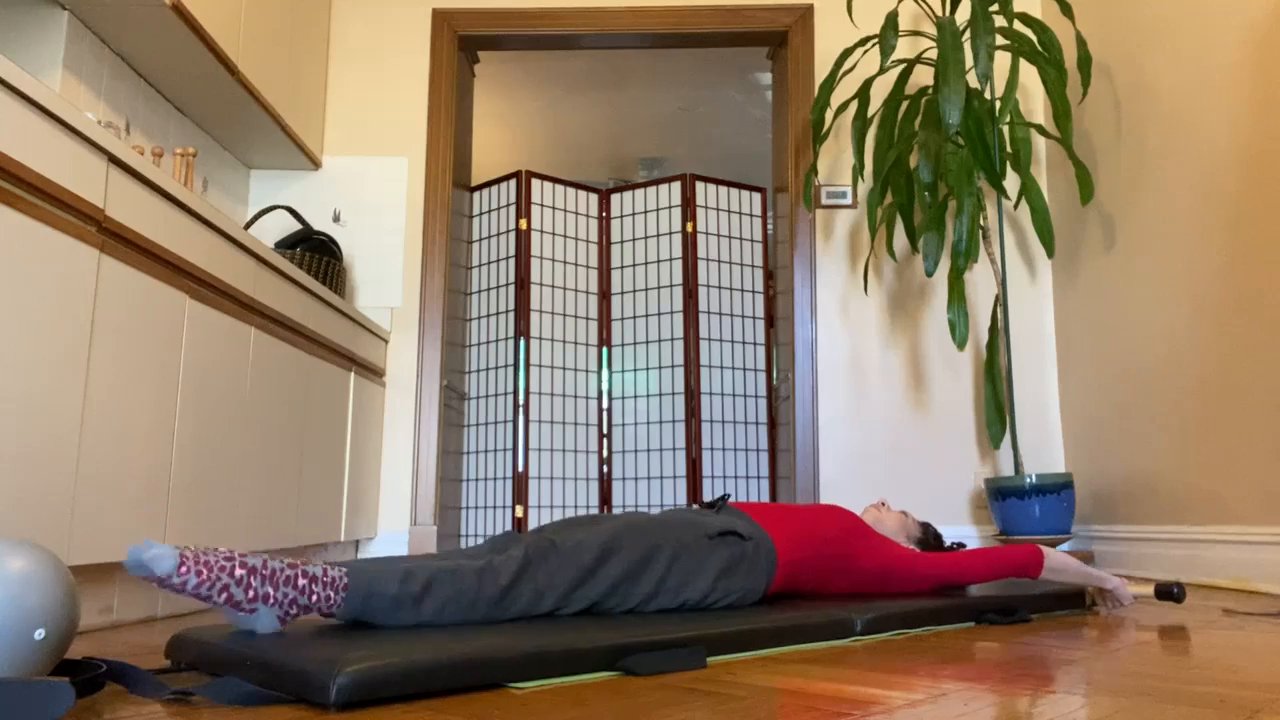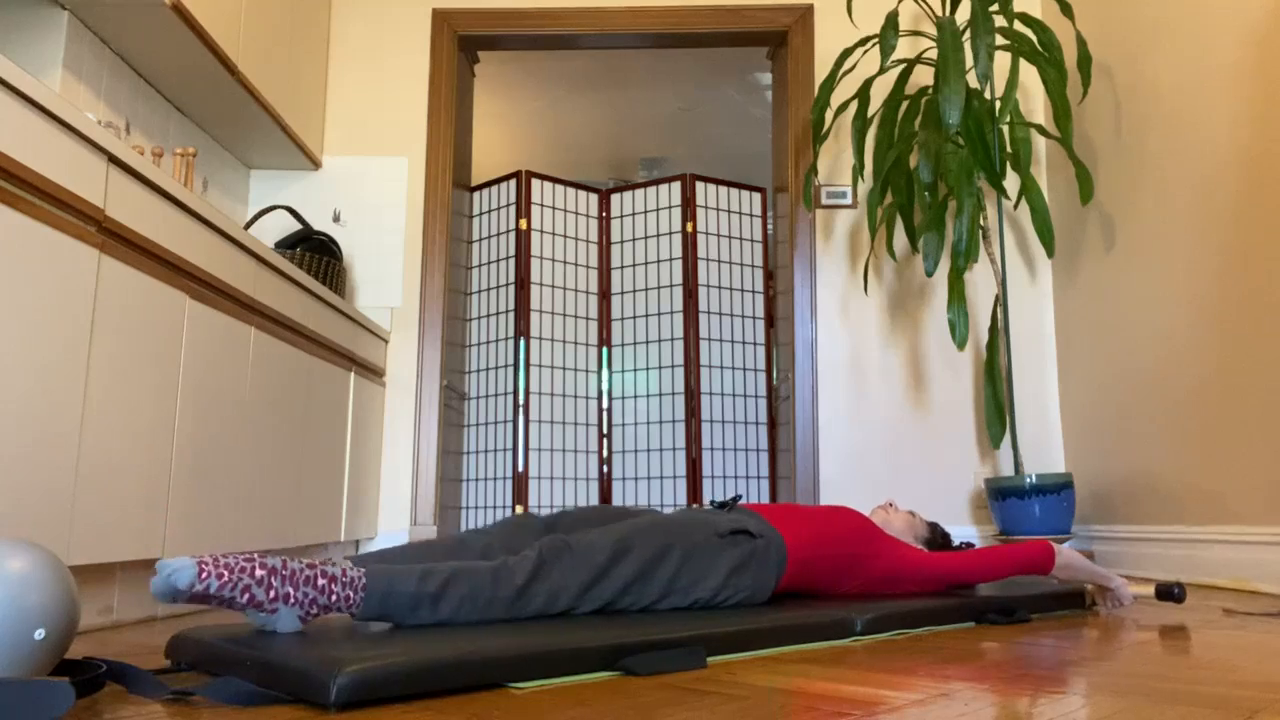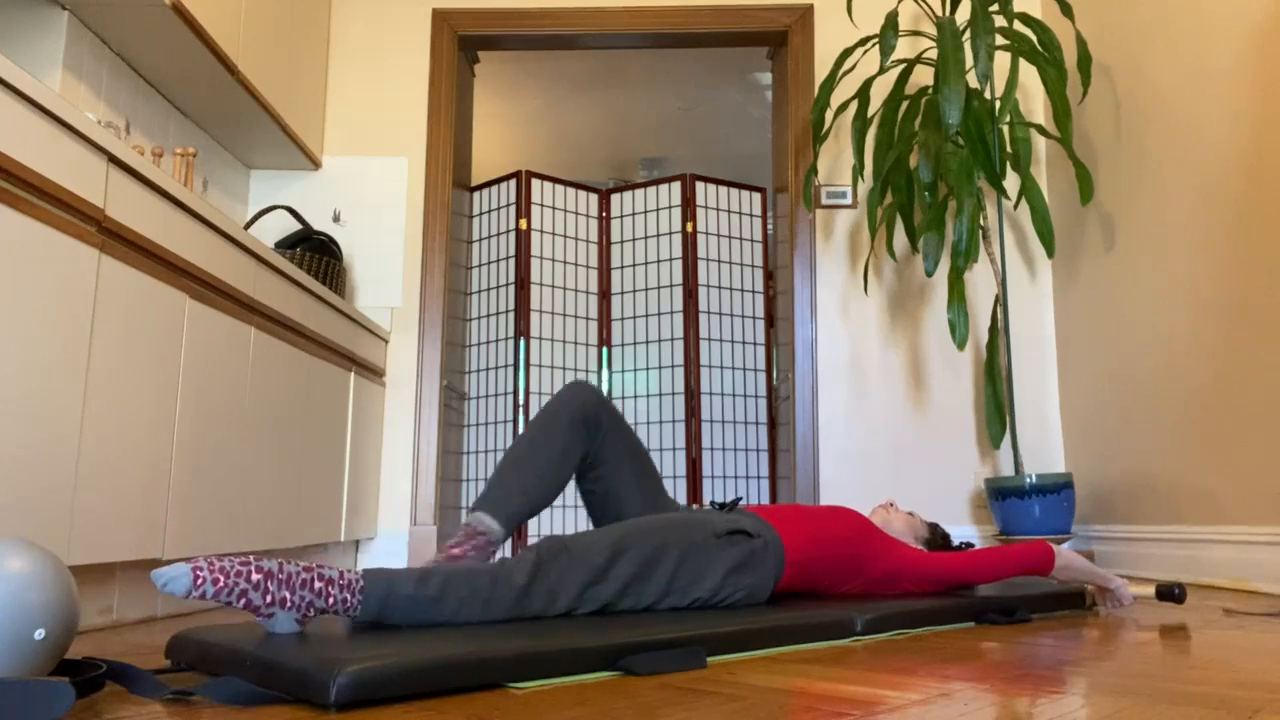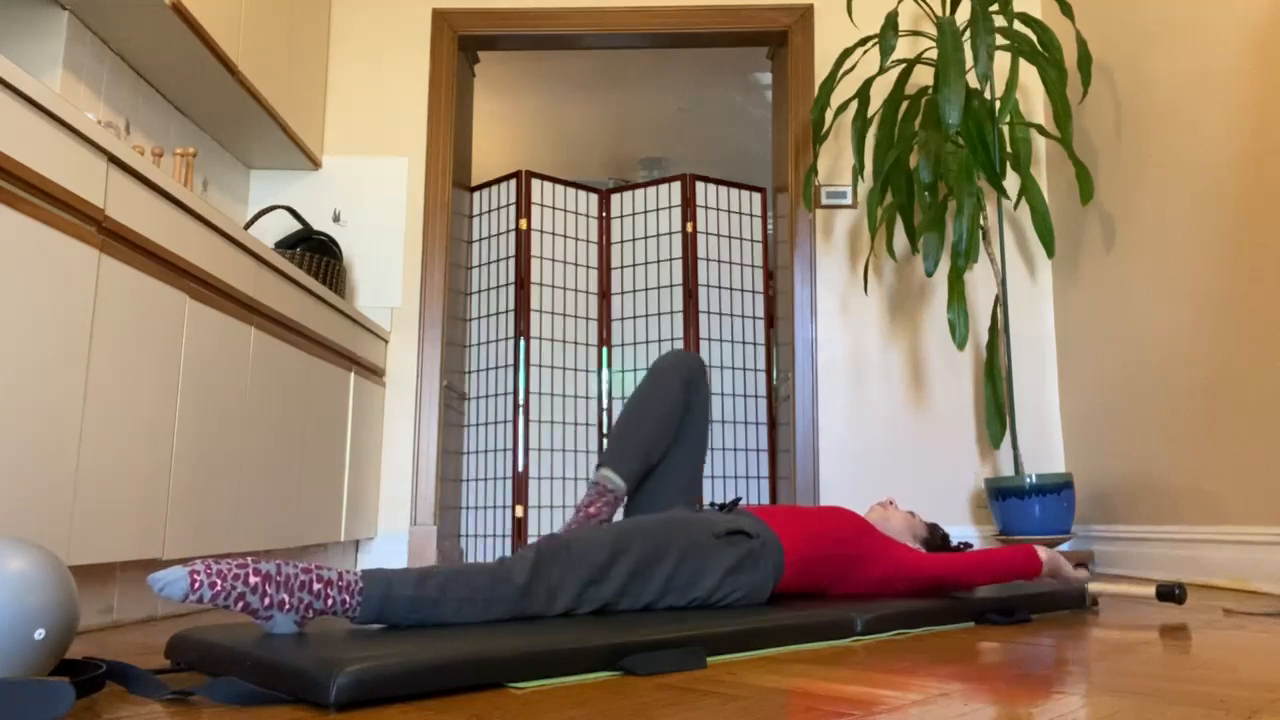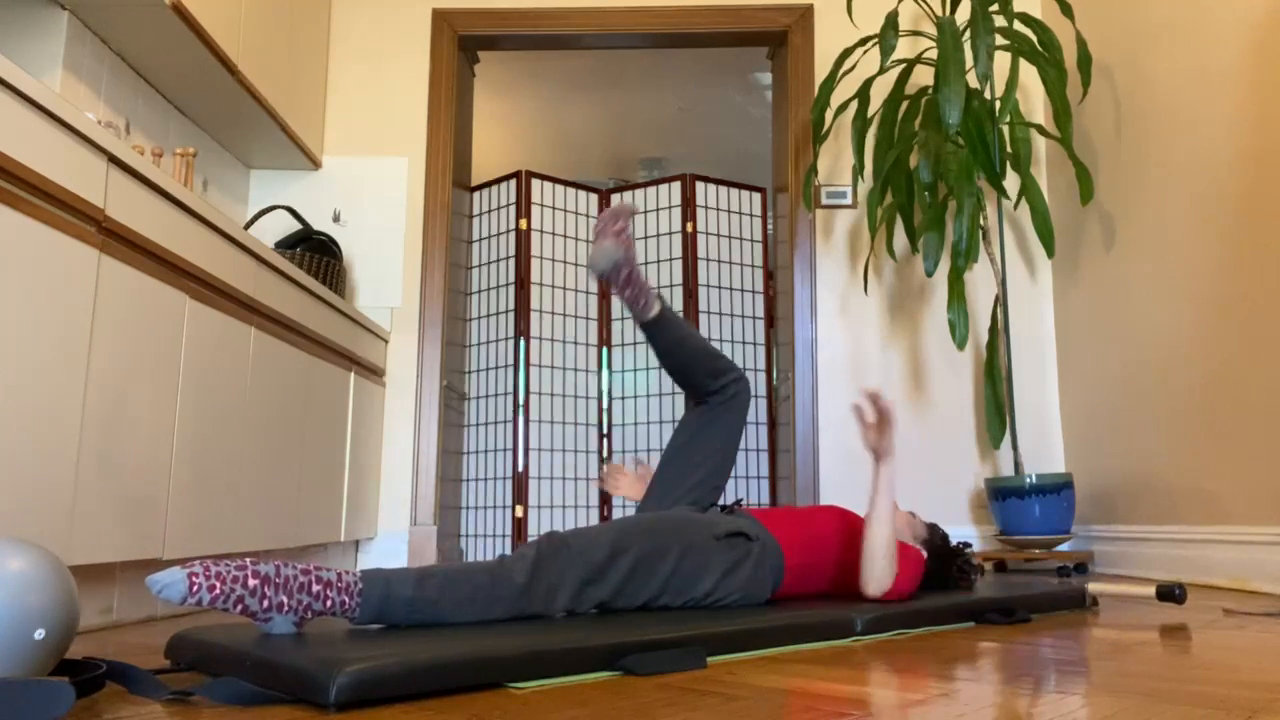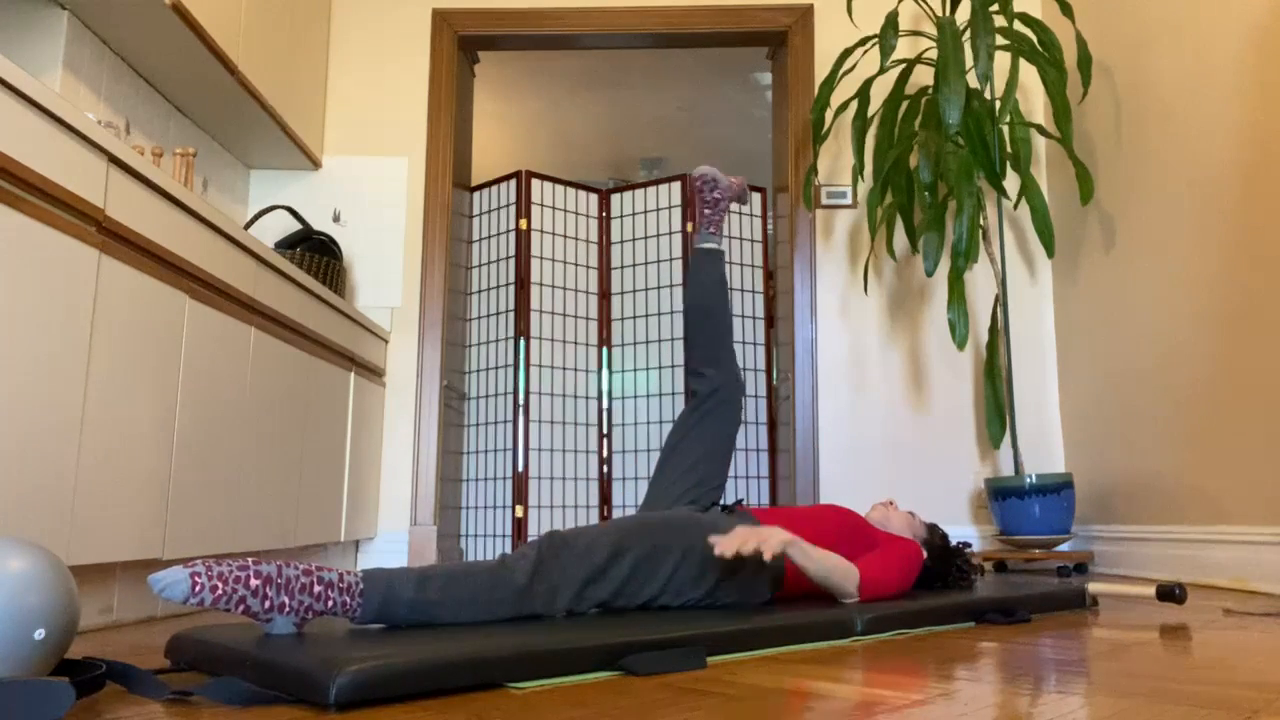
dt=0.4s
person 1, frame 1
left shoulder: (900, 563)
right shoulder: (852, 538)
left elbow: (992, 560)
left wrist: (1078, 568)
left hip: (725, 556)
right hip: (705, 533)
left knee: (500, 588)
right knee: (505, 558)
left ankle: (289, 586)
right ankle: (281, 585)
person 1, frame 2
left shoulder: (908, 562)
right shoulder: (855, 536)
left elbow: (1002, 558)
left wrist: (1084, 566)
left hip: (734, 557)
right hip: (704, 532)
left knee: (517, 582)
right knee: (528, 539)
left ankle: (302, 586)
right ankle: (339, 575)
person 1, frame 3
left shoulder: (901, 563)
right shoulder: (851, 533)
left elbow: (1001, 557)
left wrist: (1082, 568)
left hip: (731, 558)
right hip: (693, 532)
left knee: (526, 586)
right knee: (578, 408)
left ankle: (311, 590)
right ankle: (470, 546)
person 1, frame 4
left shoulder: (897, 561)
right shoulder: (849, 531)
left elbow: (1002, 566)
left wrist: (1048, 562)
left hip: (734, 557)
right hip: (697, 530)
left knee: (531, 585)
right knee: (682, 372)
left ankle: (301, 587)
right ankle: (601, 504)
person 1, frame 5
left shoulder: (898, 566)
right shoulder: (845, 529)
left elbow: (874, 581)
left wrist: (885, 463)
right wrist: (643, 491)
left hip: (735, 558)
right hip: (700, 535)
left knee: (538, 578)
right knee: (724, 389)
left ankle: (312, 593)
right ankle: (630, 279)
person 1, frame 6
left shoulder: (898, 559)
right shoulder: (852, 531)
left elbow: (848, 584)
left wrist: (781, 540)
left hip: (726, 559)
right hip: (704, 531)
left knee: (539, 579)
right knee: (716, 383)
left ankle: (308, 591)
